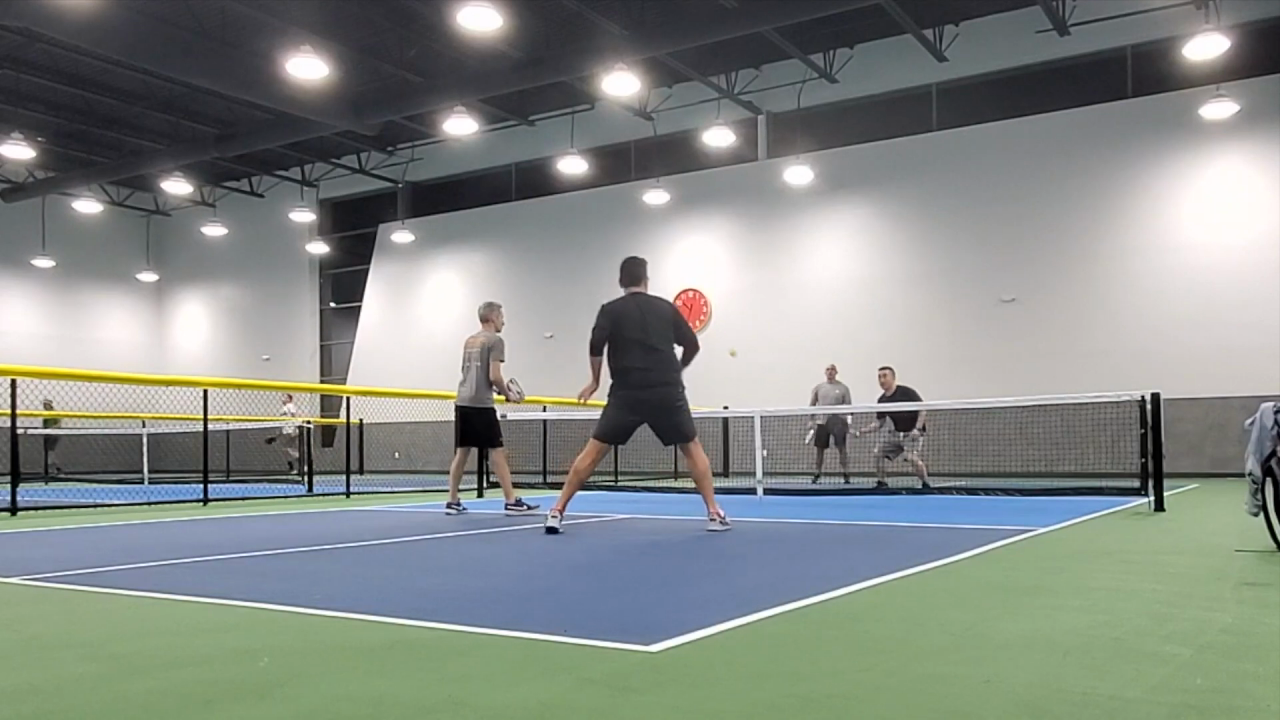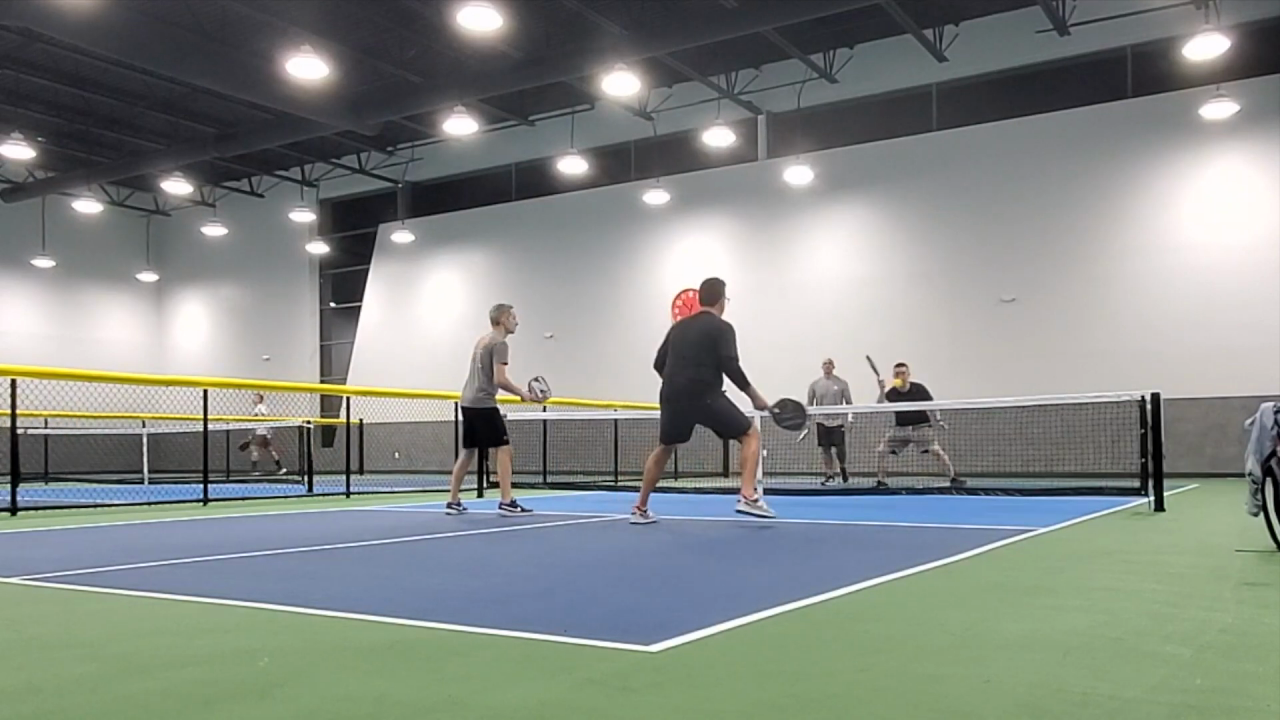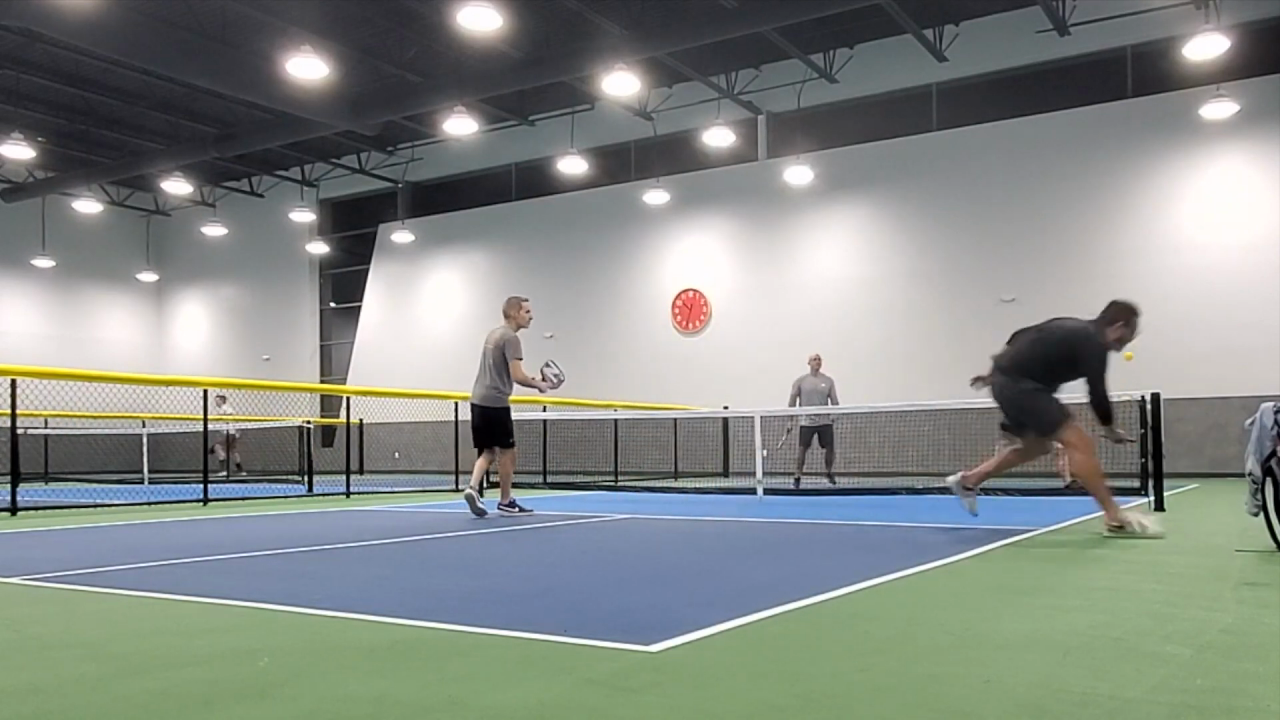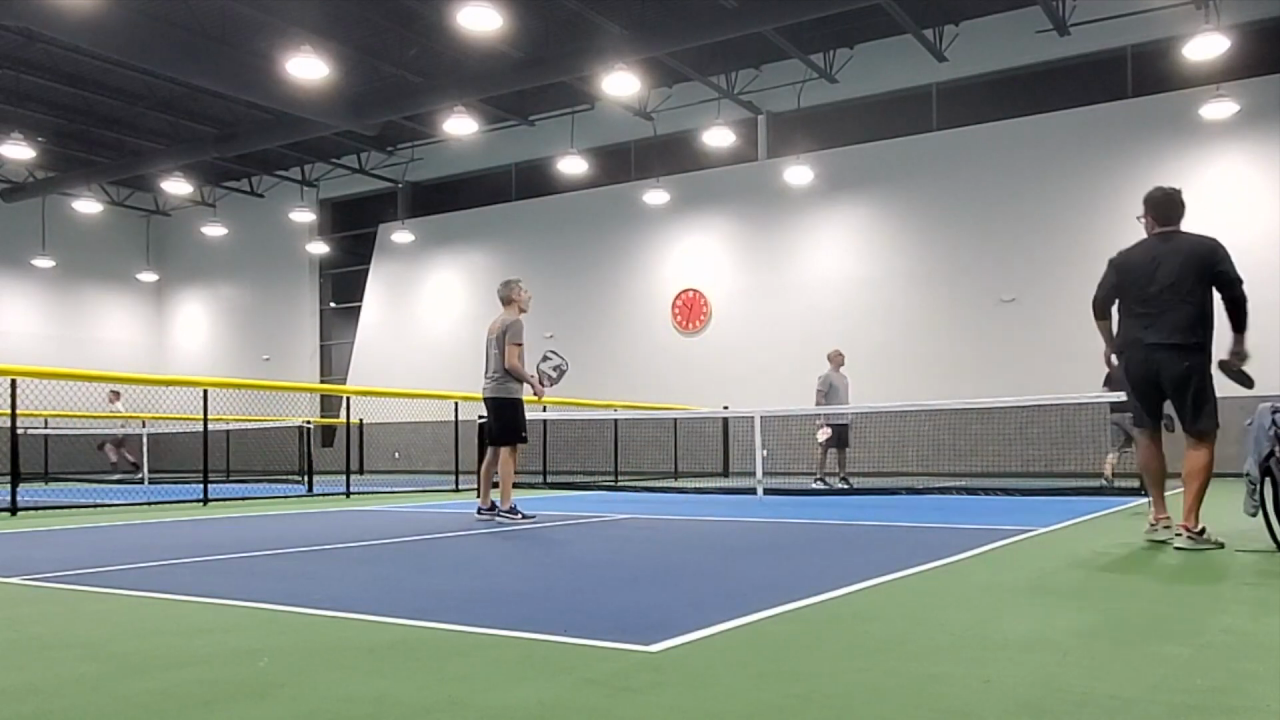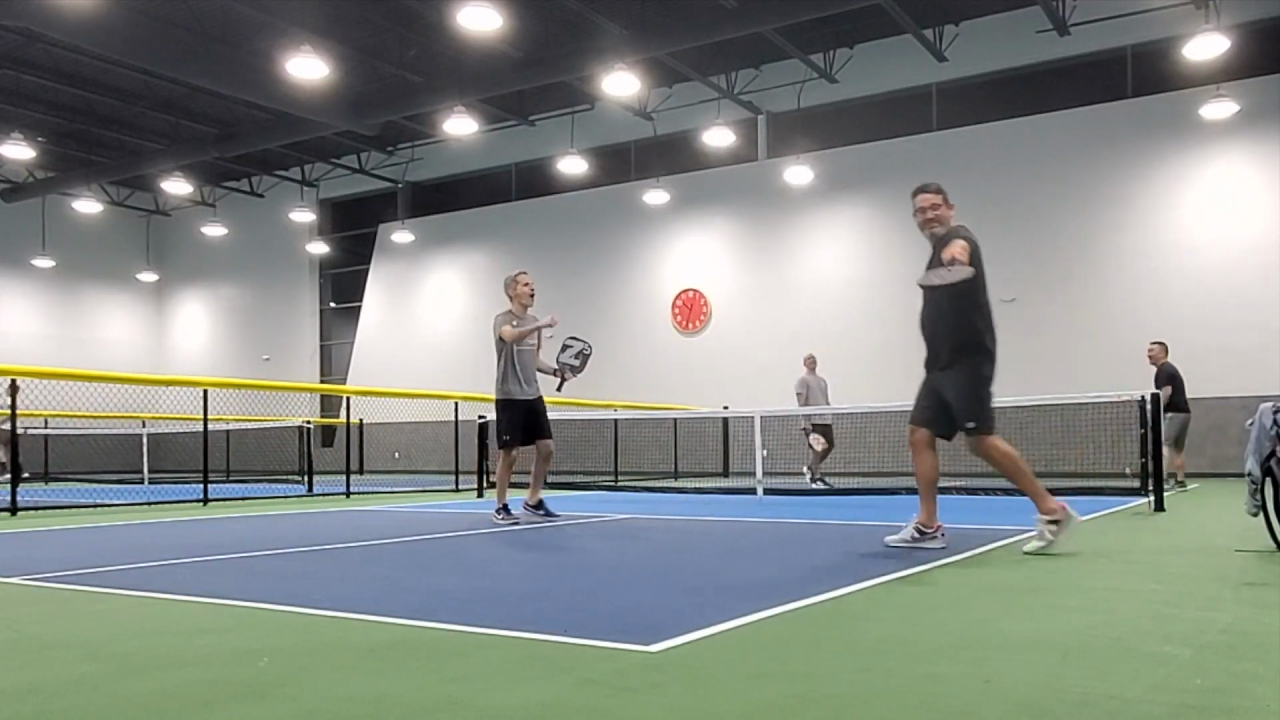
dt=1s
person 1, frame 1
left shoulder: (611, 310)
right shoulder: (666, 308)
left elbow: (597, 343)
right elbow: (691, 345)
left wrist: (595, 380)
right wrist: (676, 369)
left hip: (627, 393)
right hip: (667, 391)
left knee: (595, 449)
right knee: (692, 447)
left ankle: (558, 511)
right ankle: (714, 513)
person 1, frame 2
left shoulder: (679, 327)
right shoulder: (722, 328)
left elbow: (659, 364)
right elbow: (730, 366)
right wrist: (754, 395)
left hip: (671, 397)
right hip: (704, 396)
left knee: (663, 450)
right knee: (750, 435)
left ankle: (639, 508)
right ankle: (748, 496)
person 1, frame 3
left shoulder: (1070, 327)
right shoulder: (1093, 343)
left elbow: (1019, 337)
right elbow: (1097, 395)
left wrist: (996, 370)
right wrist: (1111, 429)
left hip: (1006, 380)
right hip: (1017, 384)
left knee: (1033, 444)
right knee: (1077, 440)
left ankle: (967, 482)
right ankle: (1115, 518)
person 1, frame 4
left shoulder: (1126, 258)
right shoulder: (1208, 248)
left elbow: (1100, 306)
right elbow: (1235, 297)
left wrist: (1111, 345)
right wrist: (1239, 341)
left hip: (1136, 354)
right hip: (1185, 354)
left knee: (1148, 432)
right knee: (1200, 438)
left ankle: (1159, 517)
right ankle: (1189, 526)
person 1, frame 5
left shoulder: (957, 240)
right shoulder: (937, 257)
left elbow: (961, 245)
left wrist: (957, 249)
left hip: (966, 358)
right hip: (944, 361)
left knee: (981, 440)
right knee: (919, 436)
left ankle: (1053, 513)
right ankle: (927, 525)
person 2, frame 1
left shoulder: (469, 341)
right shoulder: (495, 341)
right elbow: (494, 376)
left wrist: (497, 390)
right wrist: (507, 394)
left hip: (463, 402)
right hip: (481, 404)
left knee: (462, 451)
right knee: (497, 452)
left ankle: (452, 501)
right ankle: (511, 501)
person 2, frame 2
left shoulder: (483, 341)
right shoulder: (499, 343)
right elbow: (499, 379)
left wrist: (520, 391)
right wrist: (520, 393)
left hip: (468, 402)
right hip: (483, 404)
left knee: (467, 453)
right knee: (504, 450)
left ankle: (453, 501)
right ankle: (507, 502)
person 2, frame 3
left shoulder: (494, 334)
right shoulder: (511, 338)
right elbow: (516, 376)
left wrist: (531, 381)
right wrist: (538, 385)
left hip: (478, 400)
right hip: (495, 403)
left knee: (488, 453)
right knee: (507, 451)
left ankle: (473, 488)
right ankle: (506, 502)
person 2, frame 4
left shoulder: (496, 324)
right shoulder: (514, 322)
right elbow: (511, 363)
left wrist: (529, 379)
right wrist: (533, 383)
left hip: (493, 393)
right hip: (506, 394)
left knee: (494, 450)
right knee: (509, 450)
left ankle: (485, 506)
right ankle: (506, 508)
person 2, frame 5
left shoulder: (534, 324)
right shoulder: (502, 320)
right elbow: (511, 337)
left wrist: (555, 371)
right wrist: (540, 325)
left hip: (533, 396)
right hip: (509, 397)
left knee: (546, 447)
right knee: (509, 453)
left ankle: (533, 500)
right ankle: (501, 507)
